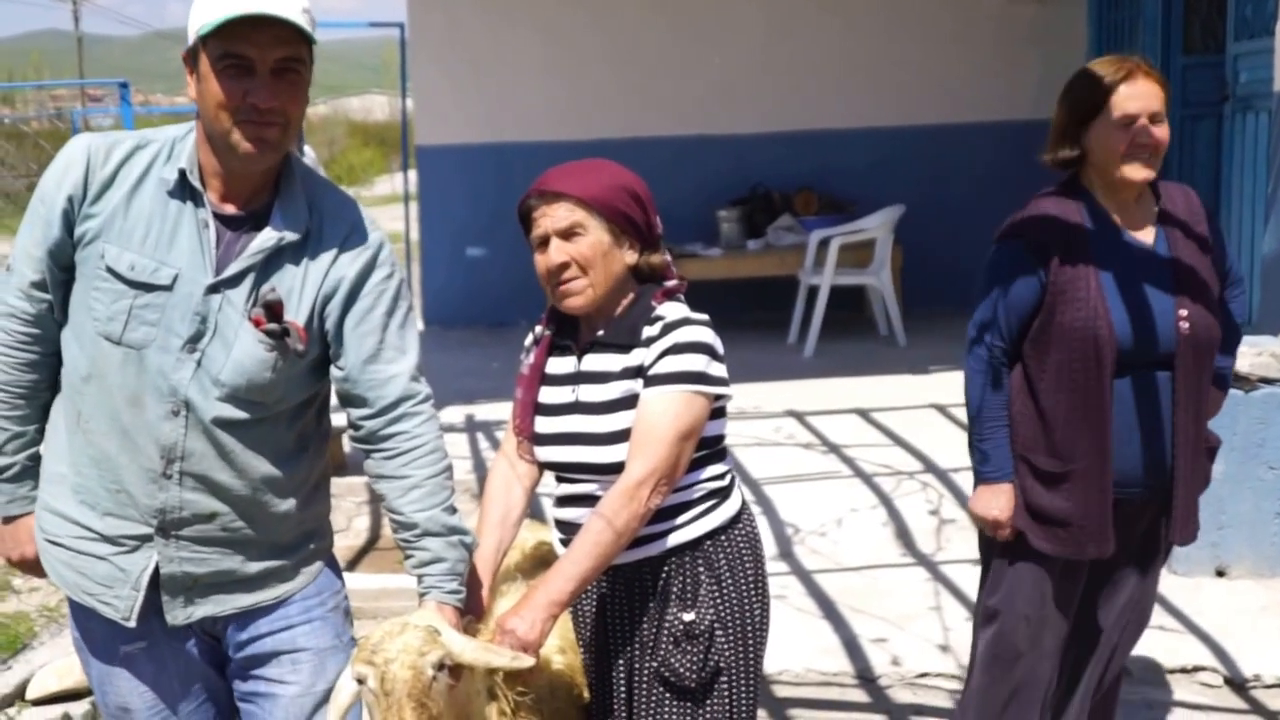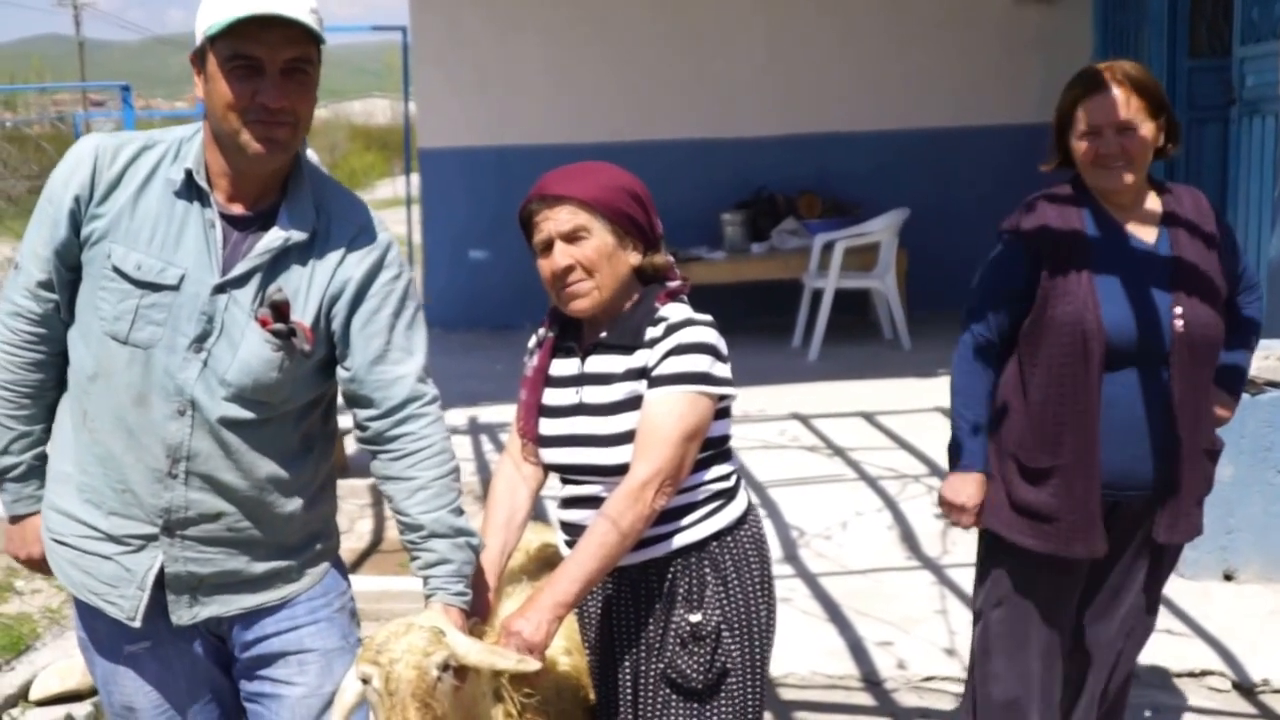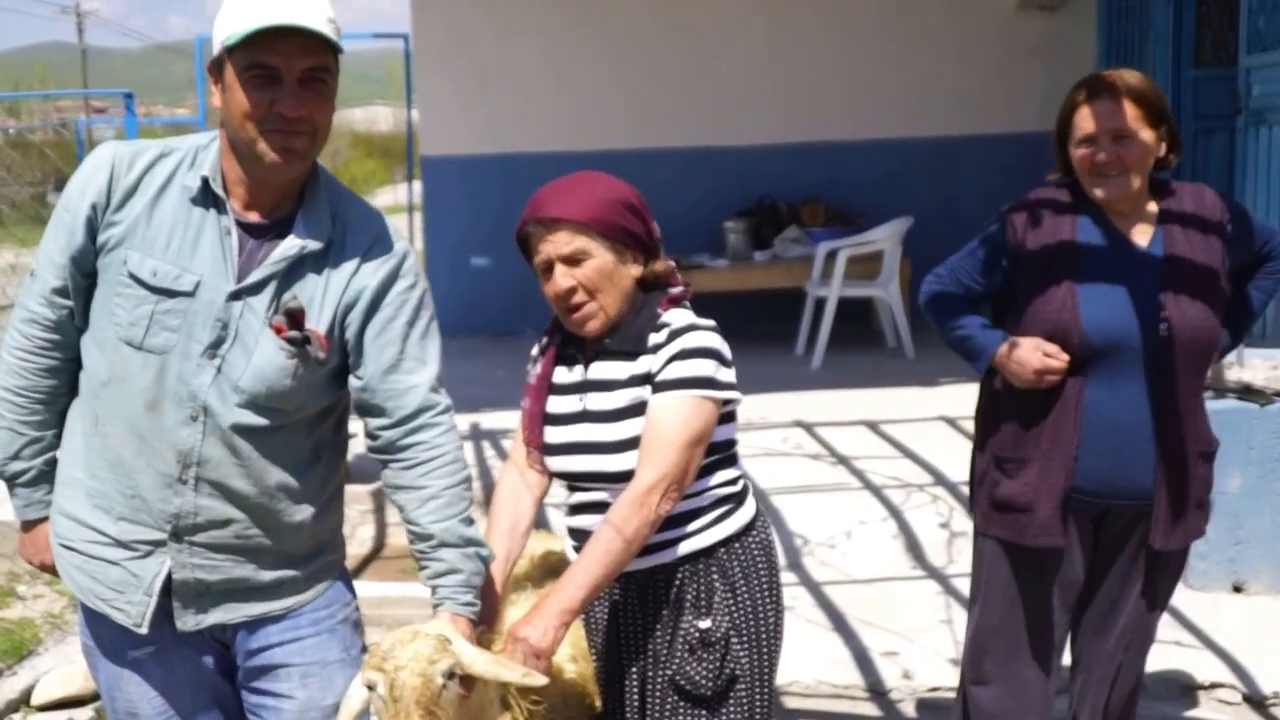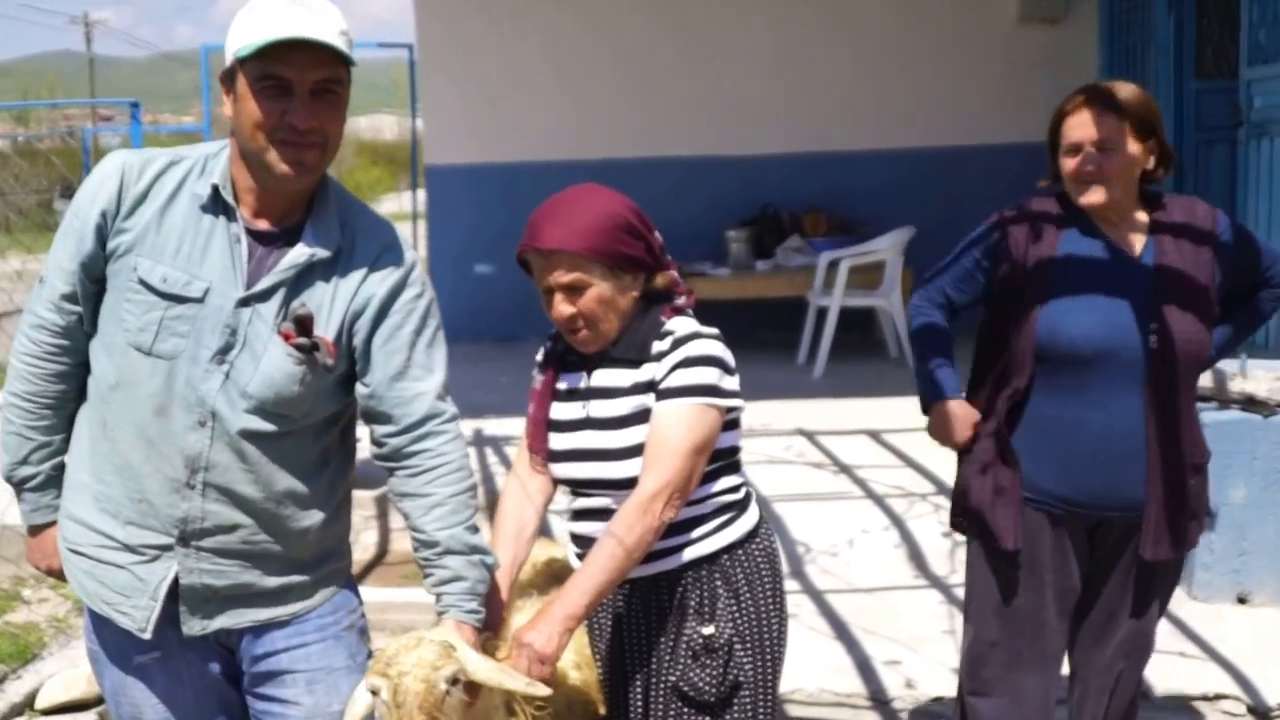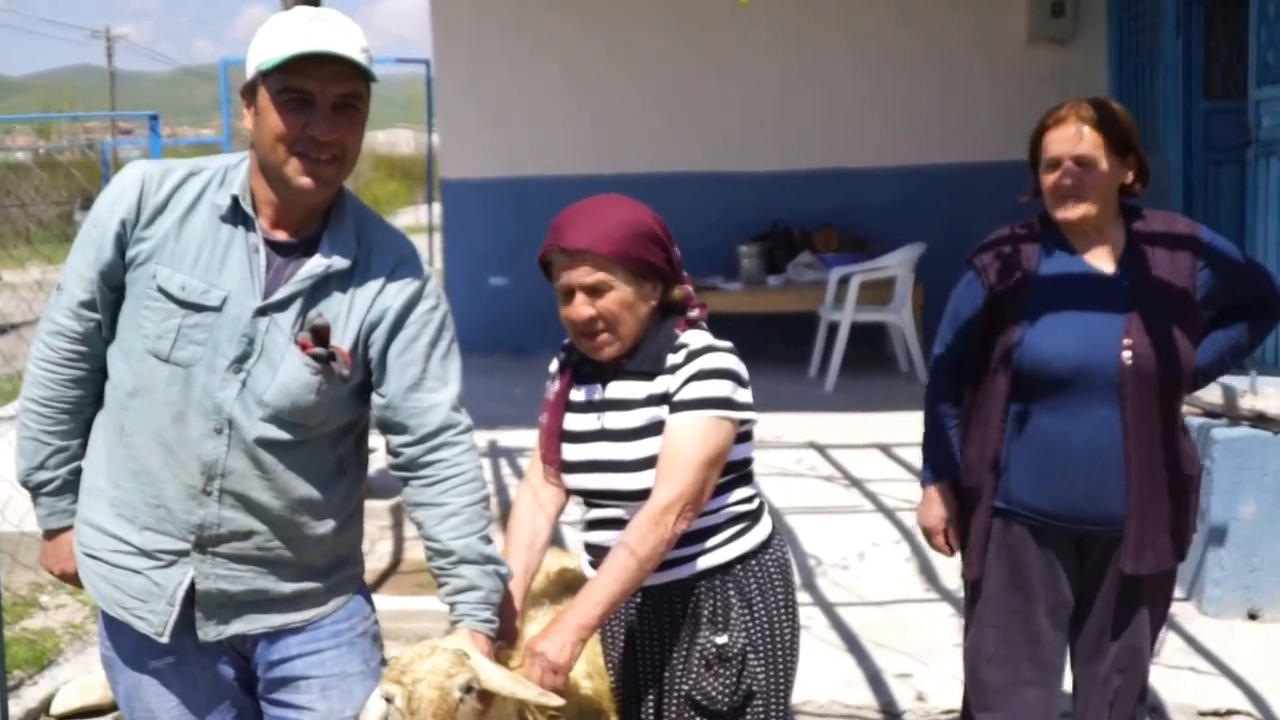
dt=0.3s
person 1, frame 1
left shoulder: (345, 243)
right shoulder: (93, 175)
left elbow: (395, 420)
left wrist: (443, 588)
left hip: (282, 585)
right hip: (113, 574)
person 1, frame 2
left shoulder: (353, 245)
right shoulder: (101, 174)
left elbow: (403, 421)
left wrist: (449, 589)
left hip: (288, 585)
right hip: (120, 573)
person 1, frame 3
left shoulder: (368, 252)
right shoulder: (117, 183)
left elbow: (415, 430)
left wrist: (457, 598)
left hip: (294, 596)
right hip: (125, 581)
person 1, frame 4
left shoulder: (376, 262)
right shoulder: (127, 190)
left elbow: (421, 438)
left wrist: (462, 605)
left hip: (298, 601)
right hip: (132, 585)
person 1, frame 5
left shoulder: (391, 274)
right shoulder: (147, 200)
left elbow: (435, 449)
right elbow: (67, 354)
left wrist: (475, 614)
right wrist: (57, 509)
left hip: (311, 608)
right hip: (147, 590)
person 2, frame 1
left shoulder: (1187, 213)
right shoulder: (1042, 232)
left elbow: (1228, 296)
right elbow: (988, 352)
left wrist: (1215, 383)
right wrist: (993, 474)
left hip: (1152, 491)
right hip: (1051, 485)
left knee: (1105, 649)
right knee: (1018, 656)
person 2, frame 2
left shoulder: (1197, 219)
right shoulder: (1038, 226)
left elbow: (1246, 299)
right elbow: (977, 341)
left wrist: (1227, 382)
right wrist: (964, 461)
left hip: (1156, 492)
right hip: (1047, 486)
left knee: (1113, 651)
right knee: (1017, 661)
person 2, frame 3
left shoulder: (1205, 218)
right shoulder: (1032, 226)
right elbow: (940, 292)
right wrist: (997, 350)
left hip: (1155, 497)
right hip: (1043, 489)
left knee: (1117, 661)
right knee: (1011, 665)
person 2, frame 4
left shoulder: (1199, 233)
right shoulder: (1019, 235)
right elbow: (930, 307)
left wrist: (1203, 353)
right wrist: (942, 397)
left hip: (1148, 507)
right hip: (1032, 503)
person 2, frame 5
left shoulder: (1181, 249)
right shoulder: (1003, 261)
right elbow: (949, 374)
left wrist: (1187, 371)
right wrist: (938, 481)
left hip: (1138, 518)
right hip: (1023, 518)
person 3, frame 1
left shoulder: (679, 336)
right shoulder: (545, 340)
left elbow: (644, 485)
right elbow: (515, 461)
left wrist: (543, 602)
right wrist: (478, 578)
left hip: (689, 577)
right hip: (594, 579)
person 3, frame 2
left shoulder: (683, 337)
right shoulder: (548, 342)
left elbow: (649, 486)
right elbow: (519, 464)
left wrist: (548, 604)
right wrist: (483, 580)
left hip: (696, 577)
right hip: (599, 581)
person 3, frame 3
left shoulder: (686, 343)
right shoulder: (553, 350)
left elbow: (654, 491)
right elbow: (523, 470)
left wrist: (554, 611)
right wrist: (488, 587)
left hip: (703, 585)
right hip: (606, 588)
person 3, frame 4
left shoulder: (690, 351)
right shoulder: (557, 356)
left elbow: (658, 499)
right elbow: (528, 476)
left wrist: (558, 616)
right wrist: (493, 594)
left hip: (707, 588)
right hip: (609, 591)
person 3, frame 5
left shoulder: (704, 364)
right shoulder: (570, 366)
left elbow: (671, 510)
right elbow: (540, 488)
left wrist: (572, 626)
right wrist: (507, 601)
left hip: (720, 599)
right hip: (622, 601)
